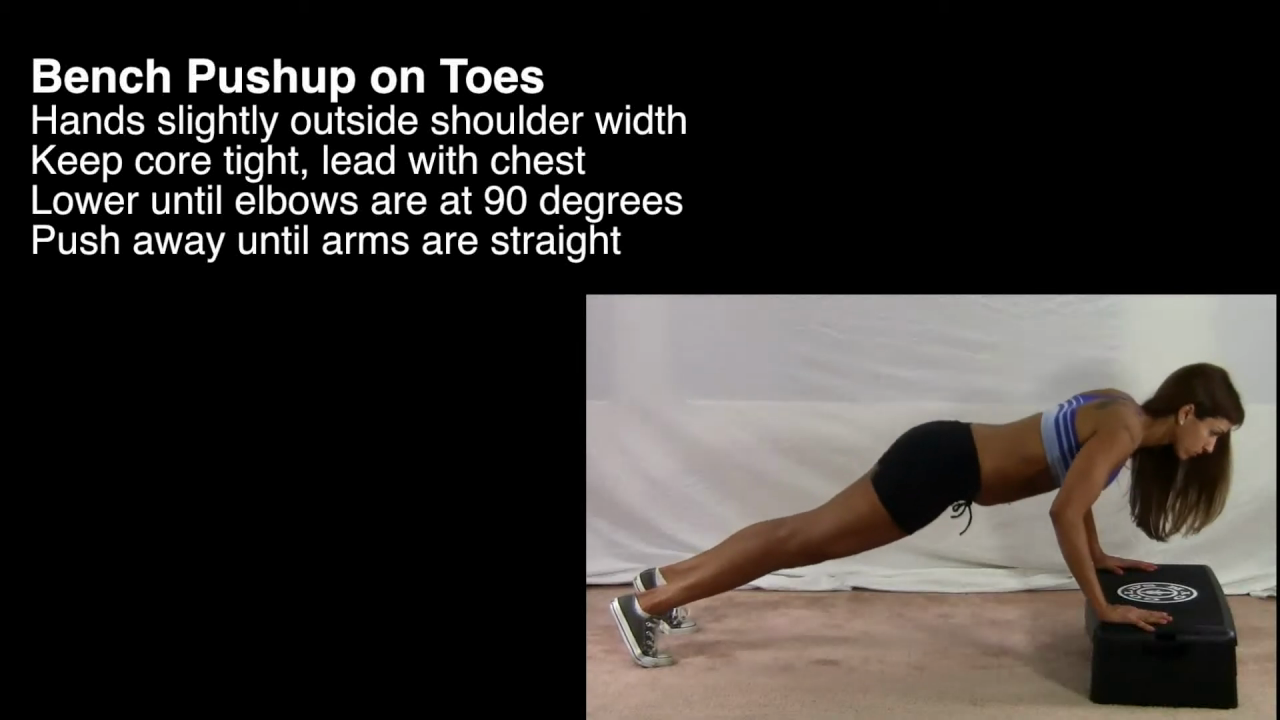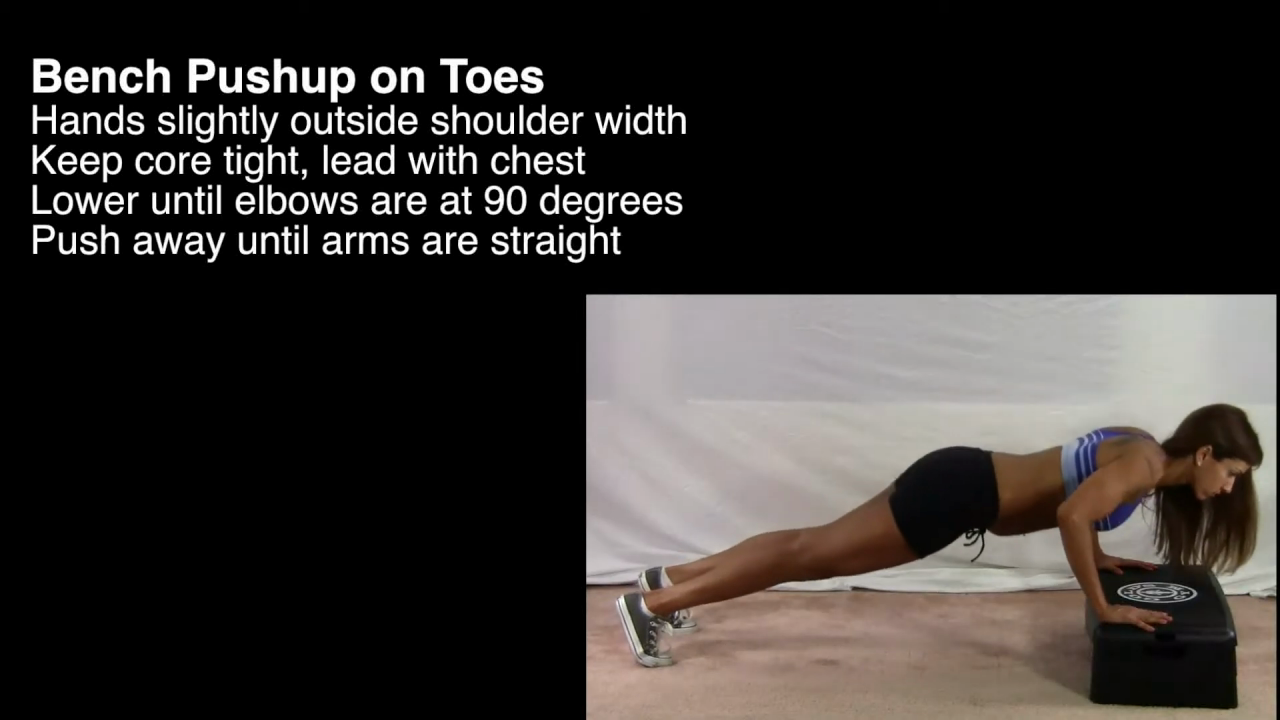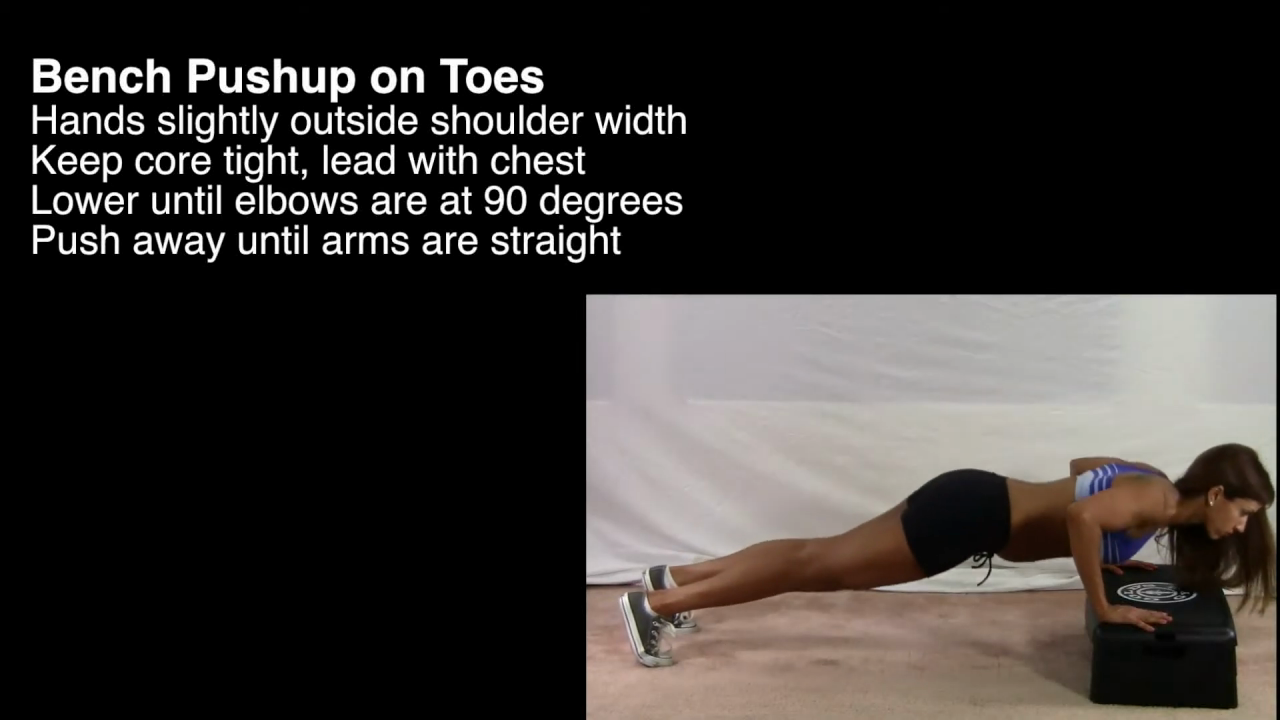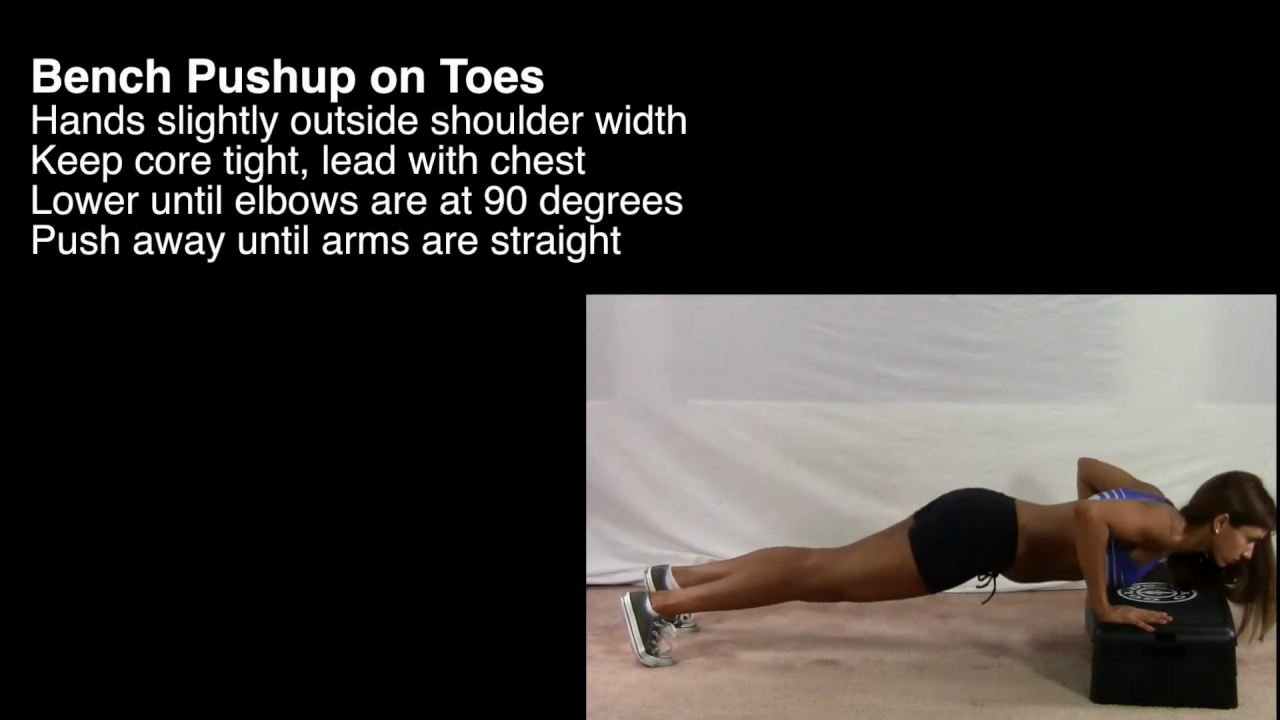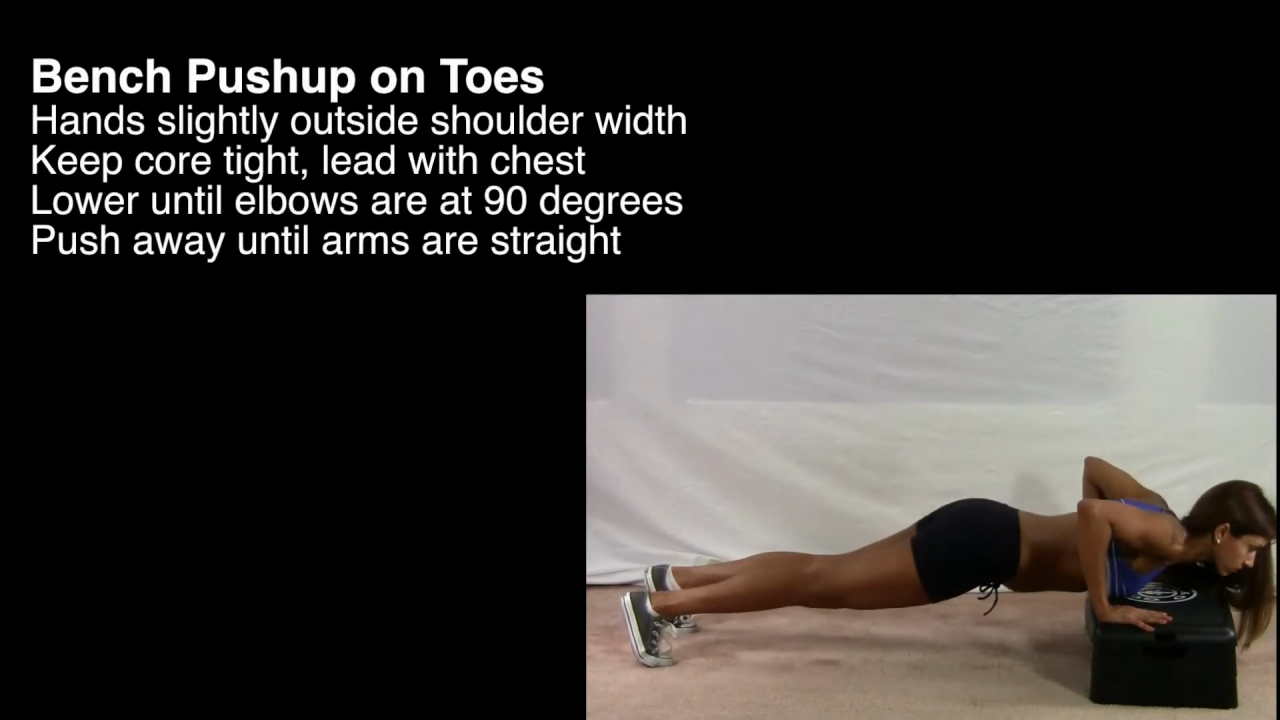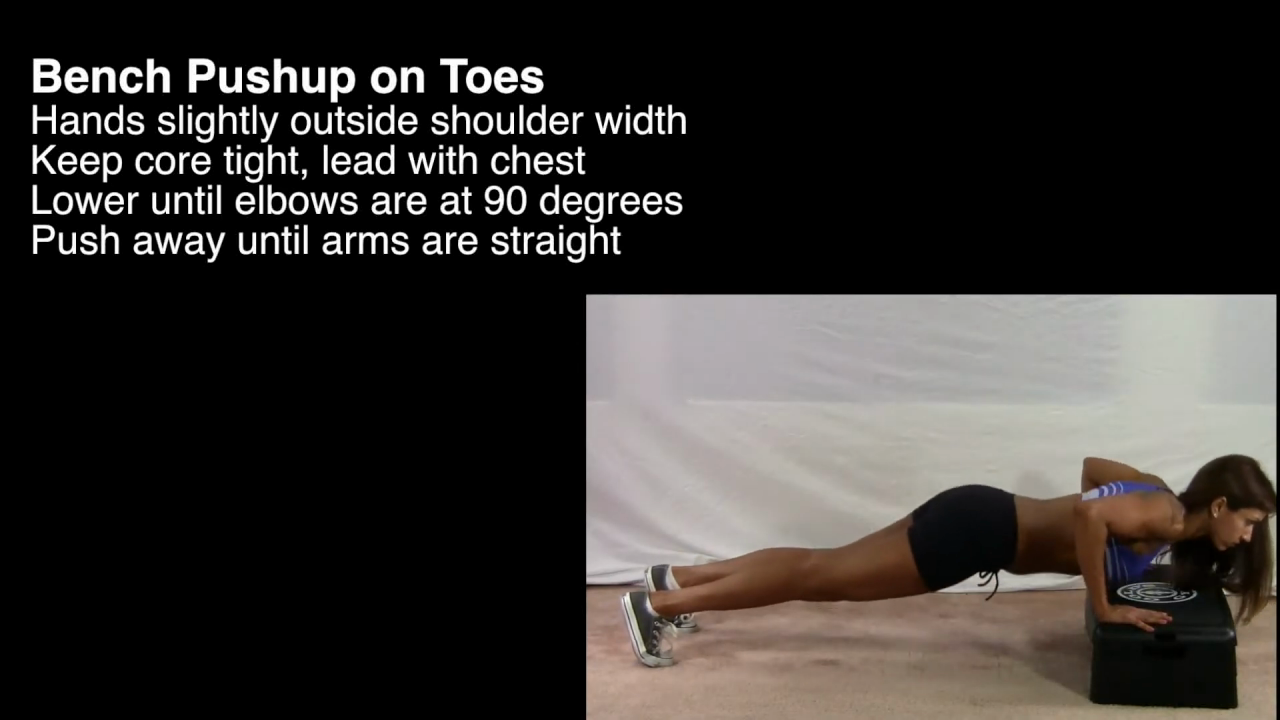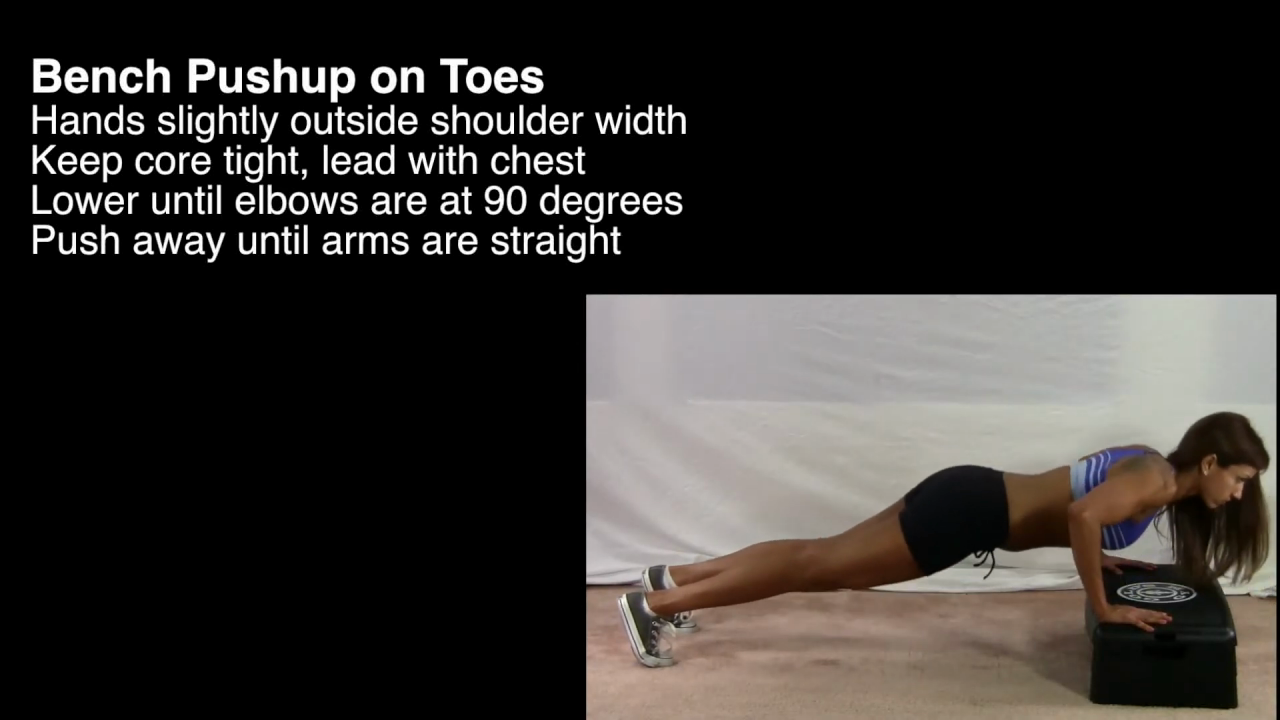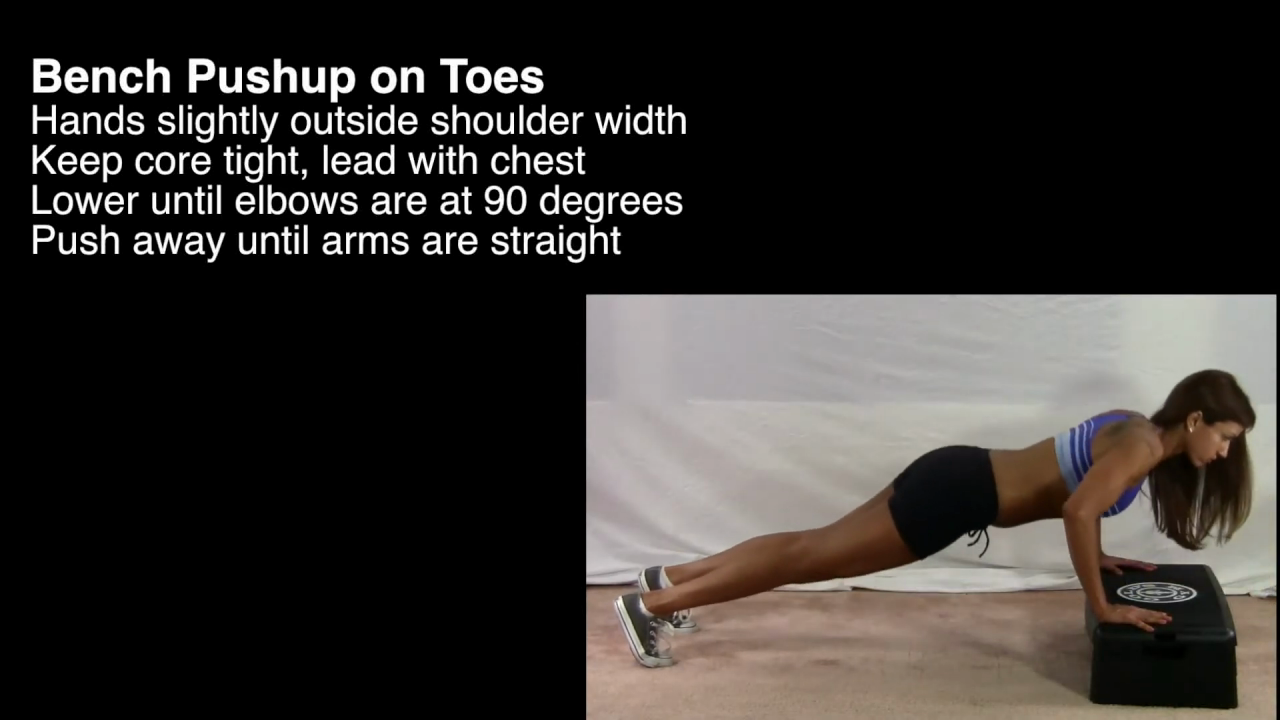
dt=0.2s
person 1, frame 1
left shoulder: (1125, 412)
right shoulder: (1123, 430)
left elbow: (1071, 480)
right elbow: (1065, 511)
left wrist: (1102, 558)
right wrist: (1102, 605)
left hip: (946, 455)
right hip: (941, 465)
left knee: (804, 532)
right knee: (803, 542)
left ankle: (663, 580)
right ankle: (646, 605)
person 1, frame 2
left shoulder: (1143, 449)
right shoulder: (1143, 467)
right elbow: (1071, 514)
left wrist: (1100, 558)
right wrist: (1103, 607)
left hip: (961, 479)
right hip: (958, 492)
left knee: (813, 545)
right knee: (811, 554)
left ankle: (667, 579)
right ankle: (652, 604)
person 1, frame 3
left shoulder: (1153, 482)
right shoulder: (1155, 502)
right elbow: (1082, 517)
left wrist: (1109, 557)
right wrist: (1102, 607)
left hip: (972, 502)
right hip: (970, 515)
left knee: (821, 557)
right knee: (819, 565)
left ankle: (671, 578)
right ankle: (655, 603)
person 1, frame 4
left shoulder: (1157, 503)
right shoulder: (1164, 530)
left elbow: (1086, 465)
right elbow: (1089, 514)
right wrist: (1104, 606)
left hip: (979, 520)
right hip: (978, 534)
left knee: (825, 566)
right knee: (820, 574)
left ankle: (674, 578)
right ankle: (657, 605)
person 1, frame 5
left shoulder: (1161, 511)
right shoulder: (1167, 538)
left elbow: (1093, 464)
right elbow: (1092, 515)
right wrist: (1104, 607)
left hip: (981, 529)
right hip: (979, 544)
left knee: (826, 571)
right knee: (822, 582)
left ankle: (675, 578)
right ankle: (657, 605)
person 1, frame 6
left shoulder: (1160, 490)
right shoulder: (1165, 516)
left elbow: (1089, 466)
right elbow: (1088, 517)
left wrist: (1109, 564)
right wrist: (1105, 608)
left hip: (977, 516)
right hip: (975, 533)
left knee: (825, 564)
right knee: (820, 576)
left ankle: (675, 580)
right ankle: (656, 605)
person 1, frame 7
left shoulder: (1152, 462)
right shoulder: (1157, 482)
right elbow: (1081, 518)
left wrist: (1102, 558)
right wrist: (1104, 609)
left hip: (968, 495)
right hip: (967, 513)
left knee: (820, 553)
right knee: (817, 567)
left ankle: (673, 578)
right ankle: (653, 604)
person 1, frame 8
left shoulder: (1137, 428)
right shoulder: (1141, 446)
right elbow: (1077, 514)
left wrist: (1097, 557)
right wrist: (1101, 606)
left hip: (955, 477)
right hip: (957, 494)
left knee: (813, 545)
right knee: (809, 558)
left ankle: (668, 578)
right ankle: (650, 604)
